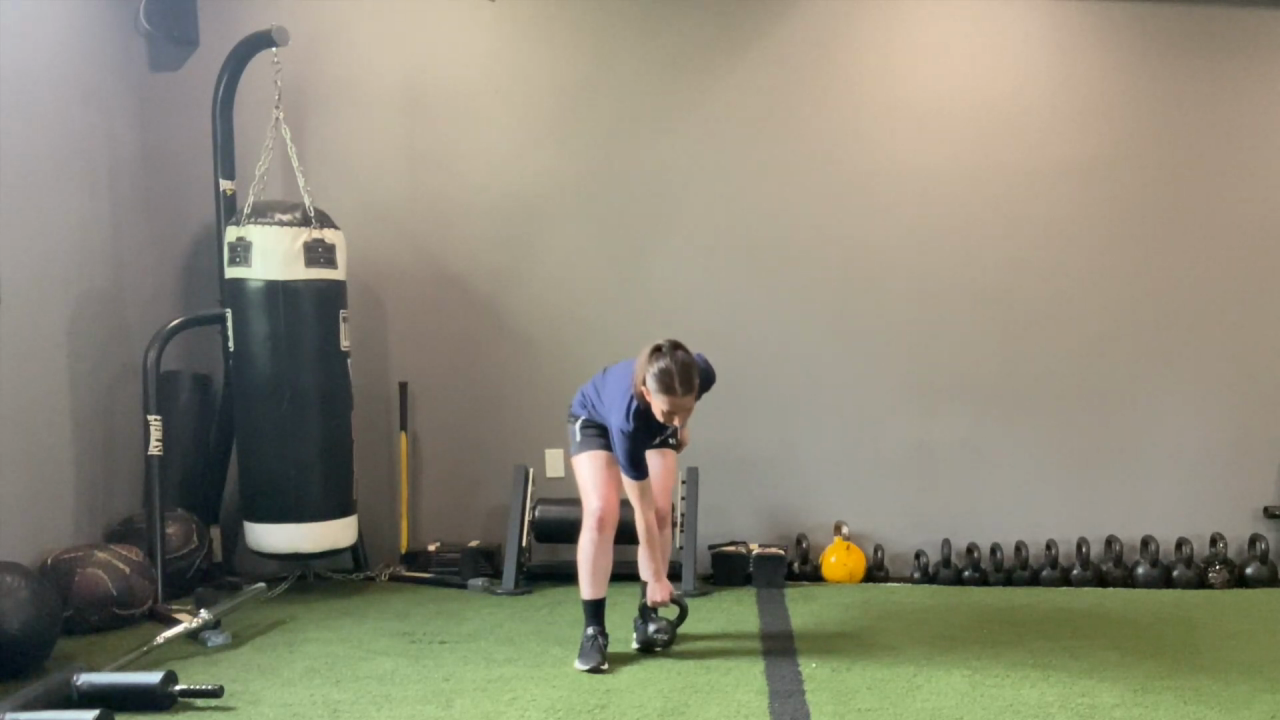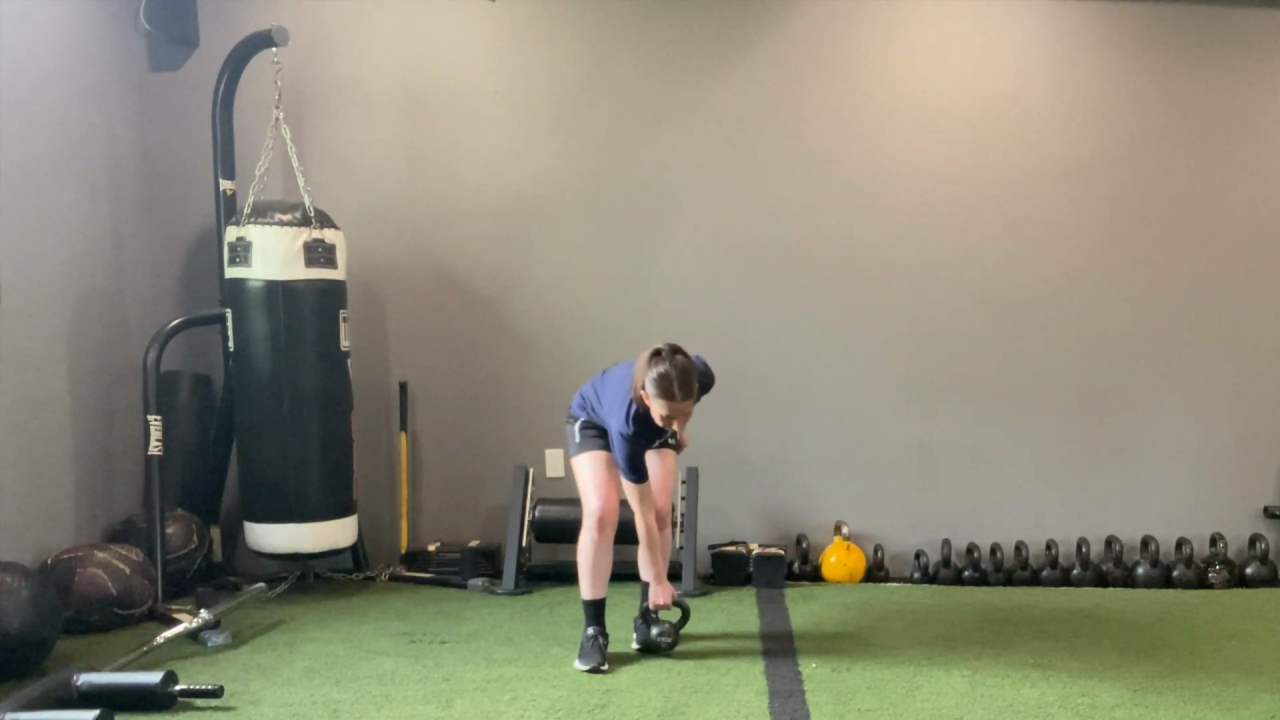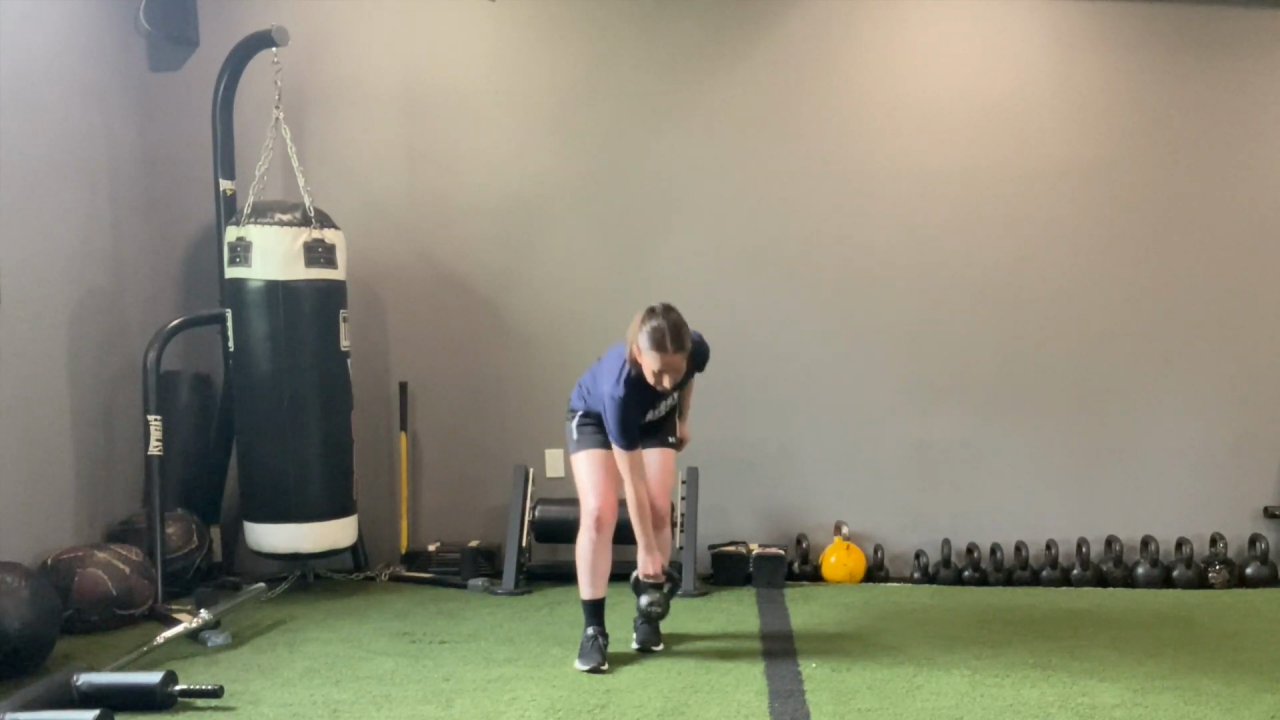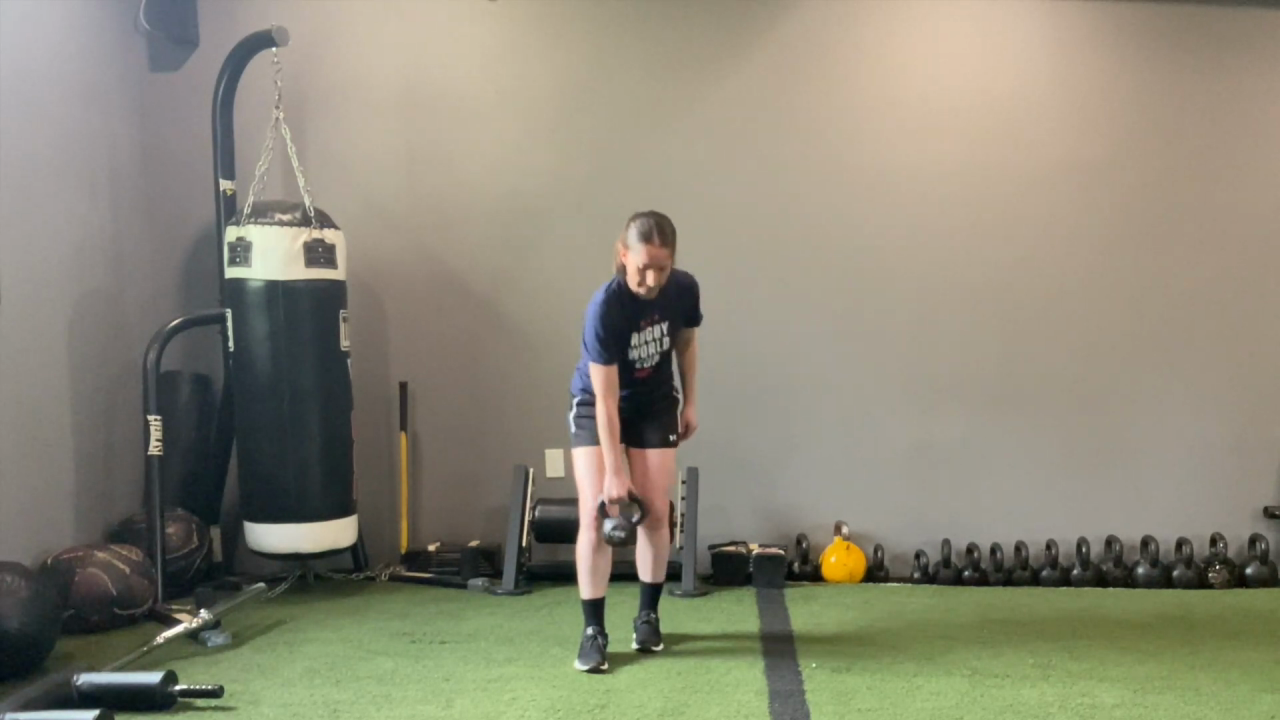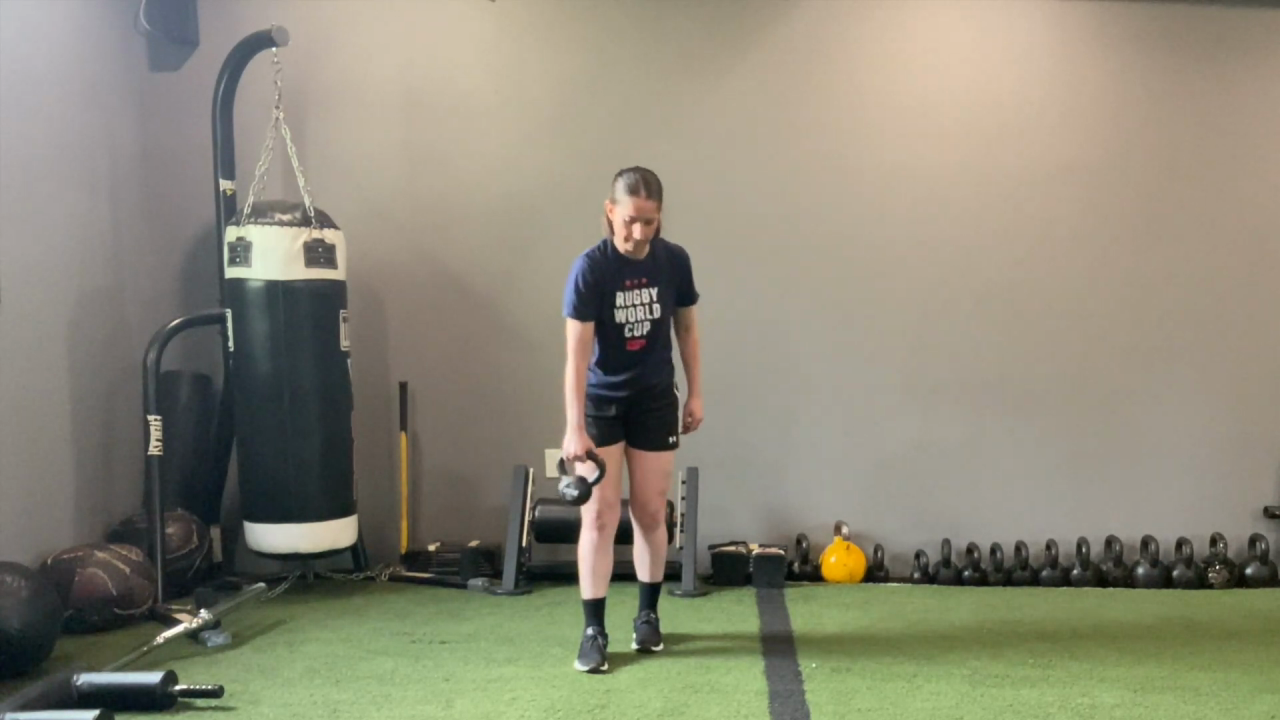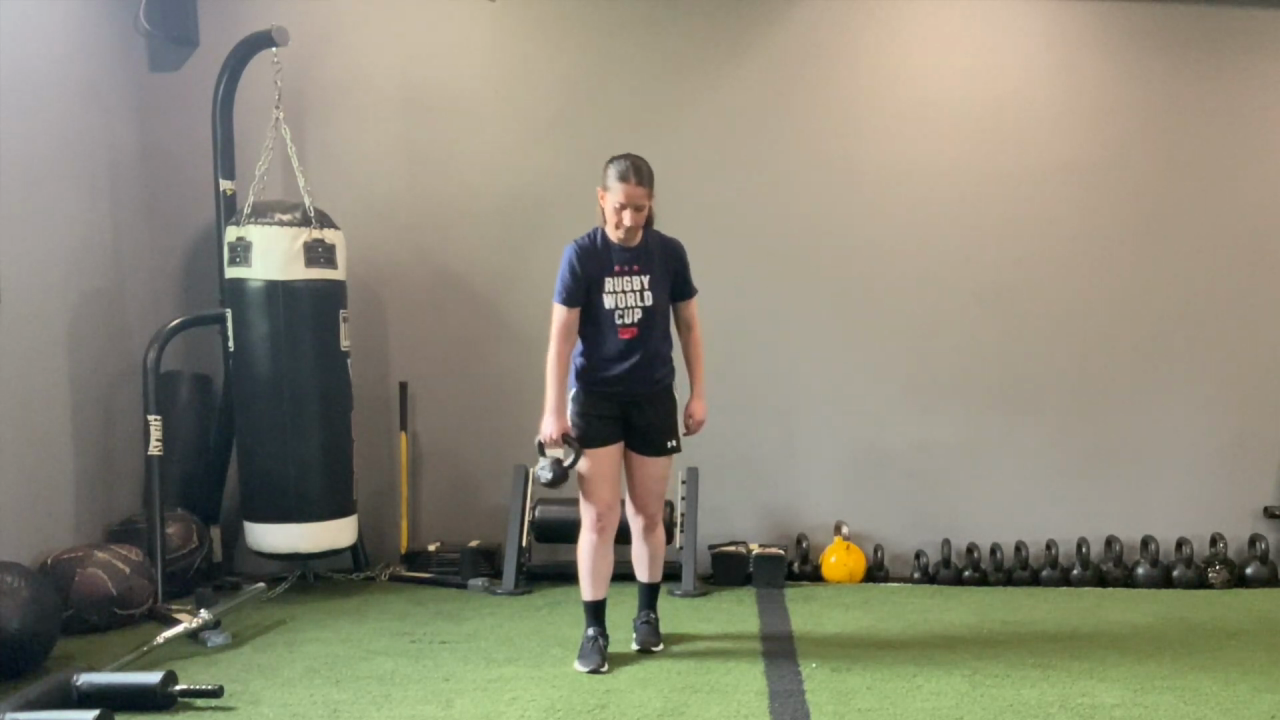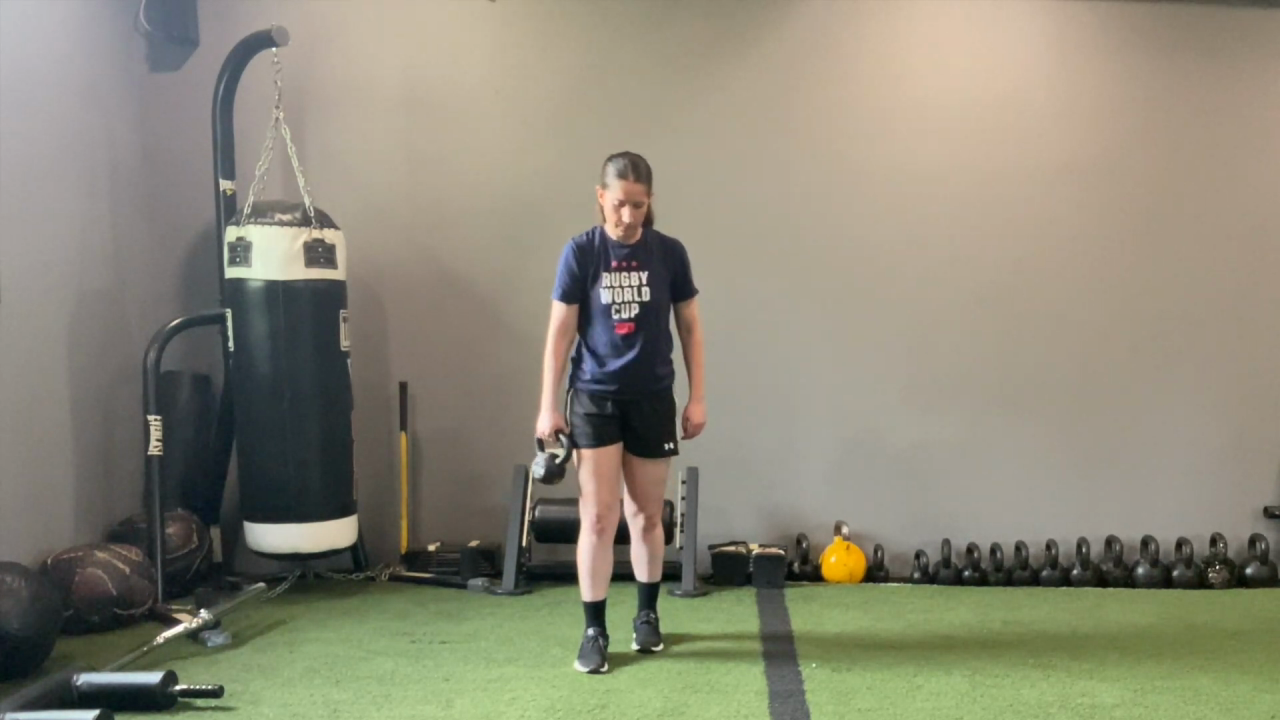
dt=0.4s
person 1, frame 1
left shoulder: (701, 374)
right shoulder: (629, 416)
right elbow: (641, 510)
left wrist: (680, 427)
right wrist: (657, 577)
left hip: (654, 429)
right hip: (594, 421)
left knee: (662, 510)
right knee: (601, 513)
right ankle: (593, 630)
person 1, frame 2
left shoulder: (700, 377)
right shoulder: (628, 421)
right elbow: (642, 516)
left wrist: (680, 429)
right wrist: (658, 580)
left hip: (652, 428)
right hip: (593, 421)
left knee: (662, 510)
right knee: (601, 513)
right ankle: (594, 631)
person 1, frame 3
left shoulder: (696, 349)
right shoulder: (620, 386)
right elbow: (634, 483)
left wrist: (682, 420)
right wrist: (646, 549)
left hip: (656, 421)
right hip: (593, 417)
left knee: (659, 510)
right knee: (599, 513)
left ankle: (648, 617)
right ankle: (593, 631)
person 1, frame 4
left shoulder: (684, 288)
right shoulder: (605, 306)
right elbow: (607, 400)
left wrist: (689, 402)
right wrist: (613, 472)
left hip: (656, 404)
right hip: (595, 404)
left knee: (655, 510)
right knee: (598, 513)
left ankle: (648, 615)
right ankle: (593, 630)
person 1, frame 5
left shoulder: (674, 260)
right shoulder: (590, 267)
left elbow: (686, 327)
right elbow: (577, 353)
left wrist: (694, 393)
right wrist: (575, 429)
left hip: (655, 400)
right hip: (600, 401)
left knee: (651, 513)
right knee: (599, 516)
left ankle: (648, 615)
right ankle: (594, 631)
person 1, frame 6
left shoulder: (669, 253)
right shoulder: (582, 254)
left elbow: (688, 326)
right elbow: (561, 335)
left wrist: (698, 393)
right wrist: (553, 410)
left hip: (653, 399)
right hip: (595, 400)
left knee: (648, 515)
right knee: (598, 517)
left ankle: (647, 615)
right ankle: (594, 631)
person 1, frame 7
left shoulder: (670, 253)
right shoulder: (580, 252)
left elbow: (689, 327)
right elbow: (560, 332)
left wrist: (697, 398)
right wrist: (548, 405)
left hip: (652, 399)
right hip: (593, 398)
left knee: (646, 515)
right knee: (598, 518)
left ankle: (647, 615)
right ankle: (594, 631)
